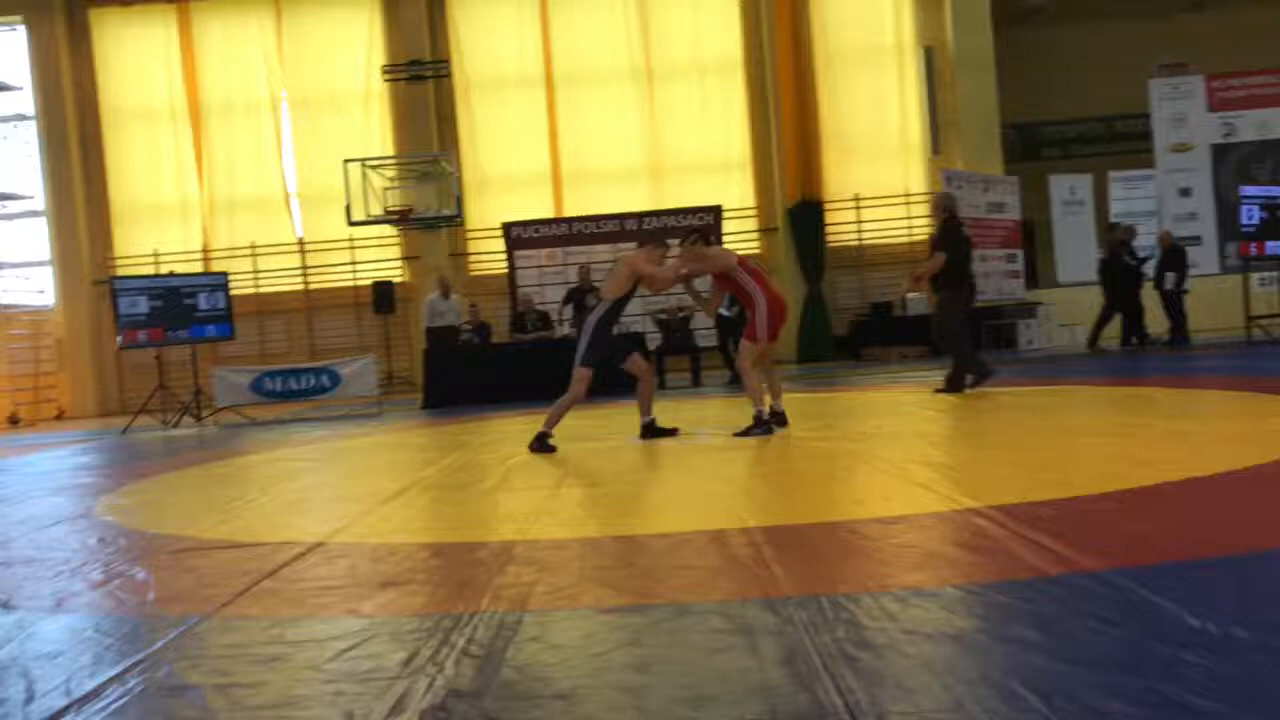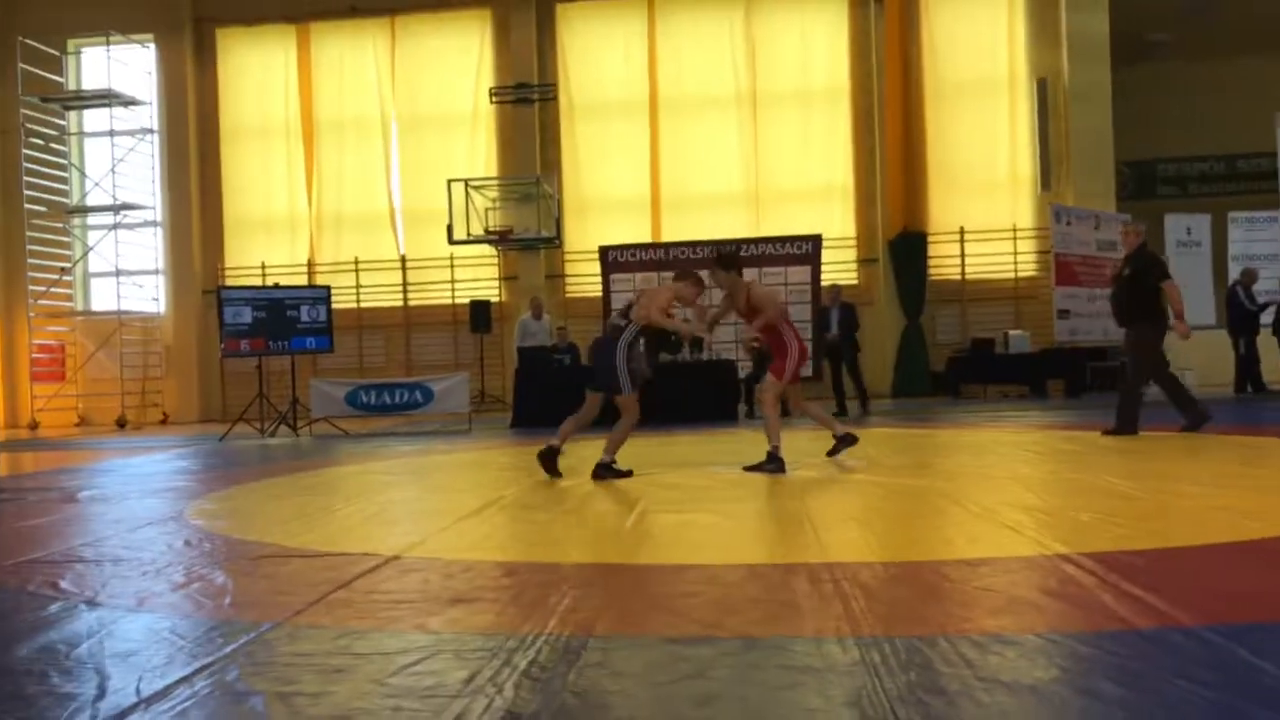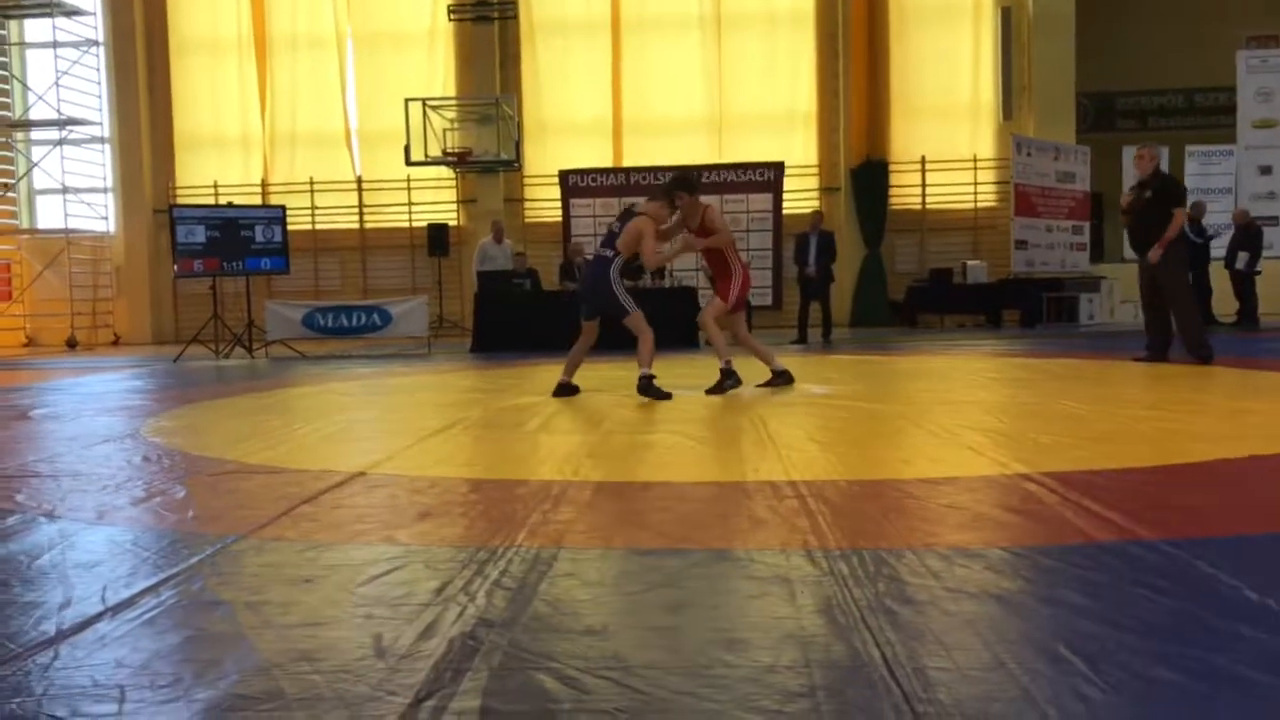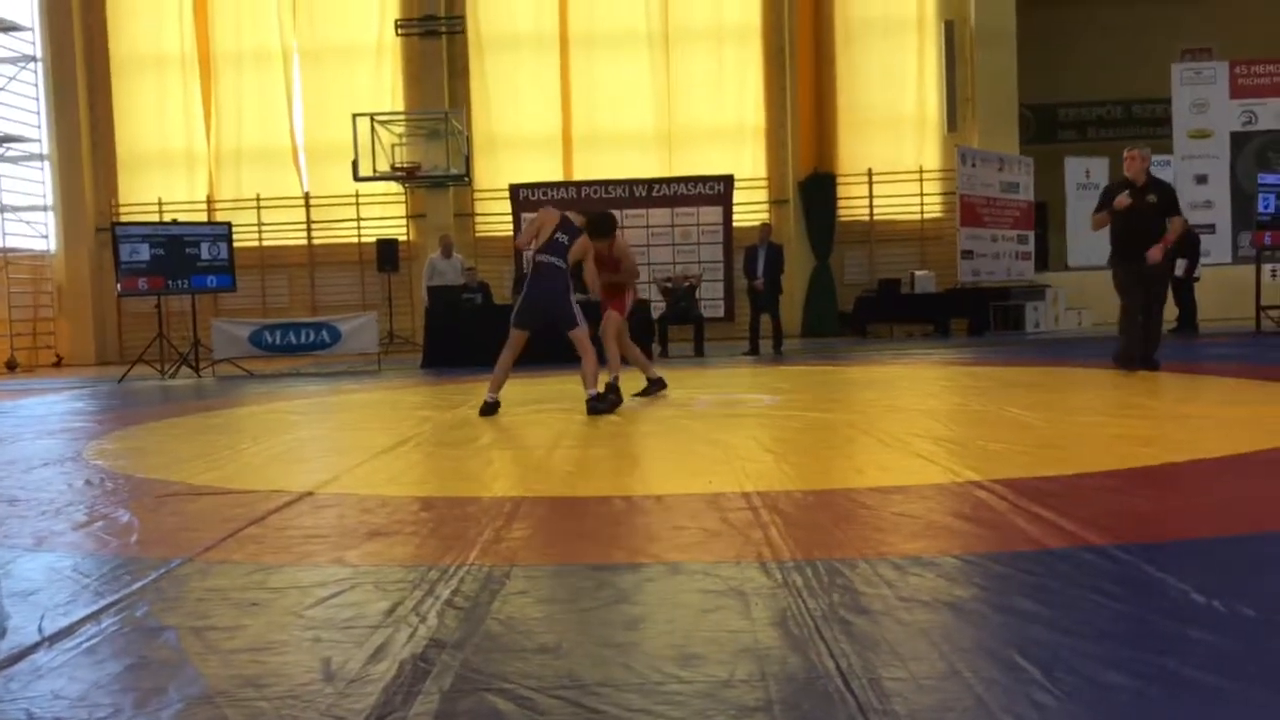
dt=1s
person 1, frame 1
left shoulder: (946, 230)
right shoulder: (959, 229)
left elbow: (939, 261)
left wrist: (919, 275)
right wrist: (926, 274)
left hip: (951, 291)
right hip: (962, 288)
left knee: (947, 335)
right knee: (956, 335)
left ankle: (979, 369)
right ankle: (955, 381)
person 1, frame 2
left shoulder: (1148, 260)
right shoulder: (1129, 261)
left elbow: (1169, 287)
left wrist: (1179, 319)
right wrist: (1114, 279)
left hip: (1145, 327)
right hip: (1137, 327)
left knee: (1132, 376)
right knee: (1159, 373)
left ankle: (1126, 424)
right ankle: (1196, 414)
person 1, frame 3
left shoulder: (1168, 184)
right shoulder: (1135, 190)
left elbow: (1180, 217)
right elbow: (1128, 224)
left wrist: (1160, 246)
right wrist: (1124, 208)
left hip: (1168, 255)
right hip: (1147, 257)
left knee: (1181, 301)
right knee: (1152, 305)
left ankle: (1199, 348)
right ankle: (1157, 350)
person 1, frame 4
left shoulder: (1163, 189)
right shoulder: (1113, 190)
left elbow: (1177, 224)
right elbow: (1095, 224)
left wrist: (1162, 246)
right wrist: (1113, 209)
left hip: (1154, 261)
right hip: (1124, 261)
left knee: (1153, 310)
right knee: (1130, 307)
left ankle: (1147, 356)
right ankle: (1129, 355)
person 2, frame 1
left shoulder: (714, 255)
right shoulder: (719, 277)
right elbow: (710, 310)
right wrist: (689, 287)
left hip: (765, 308)
right hip: (774, 307)
left knee: (744, 364)
right knee: (764, 362)
left ankle: (762, 421)
right ankle: (777, 413)
person 2, frame 2
left shoulder: (756, 292)
right shoulder: (731, 297)
left elbow: (778, 309)
right elbow: (713, 320)
left wrist: (758, 323)
left hip: (790, 349)
right hip: (780, 350)
left knee: (765, 398)
right knee: (796, 402)
left ankle: (775, 459)
right ankle: (842, 434)
person 2, frame 3
left shoulder: (710, 213)
right shoulder: (685, 219)
left elbow: (727, 238)
left wrist: (703, 242)
left hip: (734, 275)
right hip: (723, 277)
left knee: (706, 318)
right knee: (741, 334)
left ankle: (728, 372)
right ankle: (781, 372)
person 2, frame 4
left shoulder: (618, 247)
left elbow: (633, 274)
left wrist: (606, 277)
left hip: (622, 291)
right hip: (608, 291)
left knee: (607, 332)
right knee: (623, 342)
left ankle: (613, 387)
right ankle: (655, 379)
person 3, frame 1
left shoulder: (638, 267)
right shoulder: (630, 262)
left elbow: (658, 287)
right elbow: (664, 275)
left hip: (606, 332)
right hip: (593, 330)
left knee: (646, 372)
right knee: (578, 391)
left ankle: (648, 426)
right ankle: (541, 436)
person 3, frame 2
left shoulder: (658, 294)
right shoulder: (666, 293)
right elbow: (650, 315)
right wrist: (681, 328)
left hip: (603, 347)
right hip: (615, 350)
left knee: (589, 410)
right knee: (630, 415)
left ankle: (552, 449)
right ankle: (604, 465)
person 3, frame 3
left shoulder: (628, 212)
right shoulder: (647, 224)
right elbow: (650, 263)
left hip: (590, 277)
right hip: (608, 280)
left knee: (588, 337)
right knee: (645, 333)
left ankle: (564, 383)
right ankle: (645, 382)
person 3, frame 4
left shoulder: (549, 214)
right shoulder: (585, 243)
left elbow: (521, 243)
right elbow: (593, 287)
left hip: (534, 288)
right hip: (560, 291)
left knee: (512, 349)
right knee: (586, 349)
left ankle: (491, 401)
right ankle: (593, 399)
